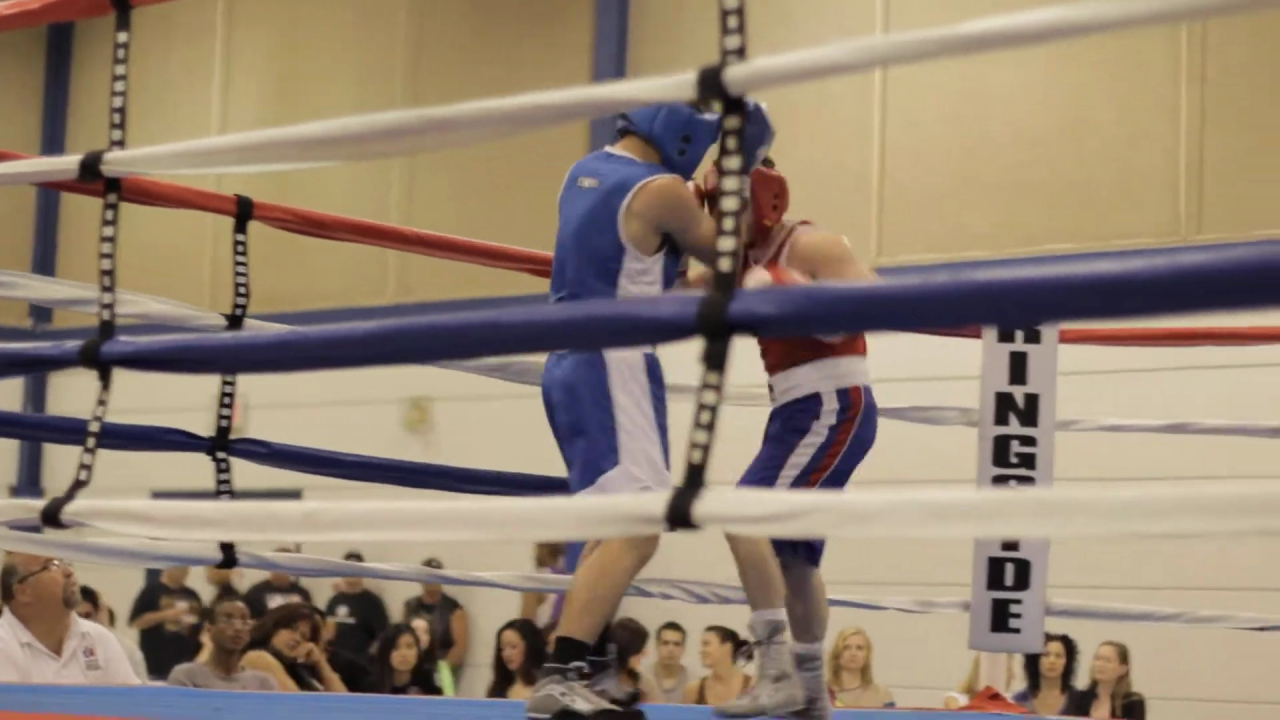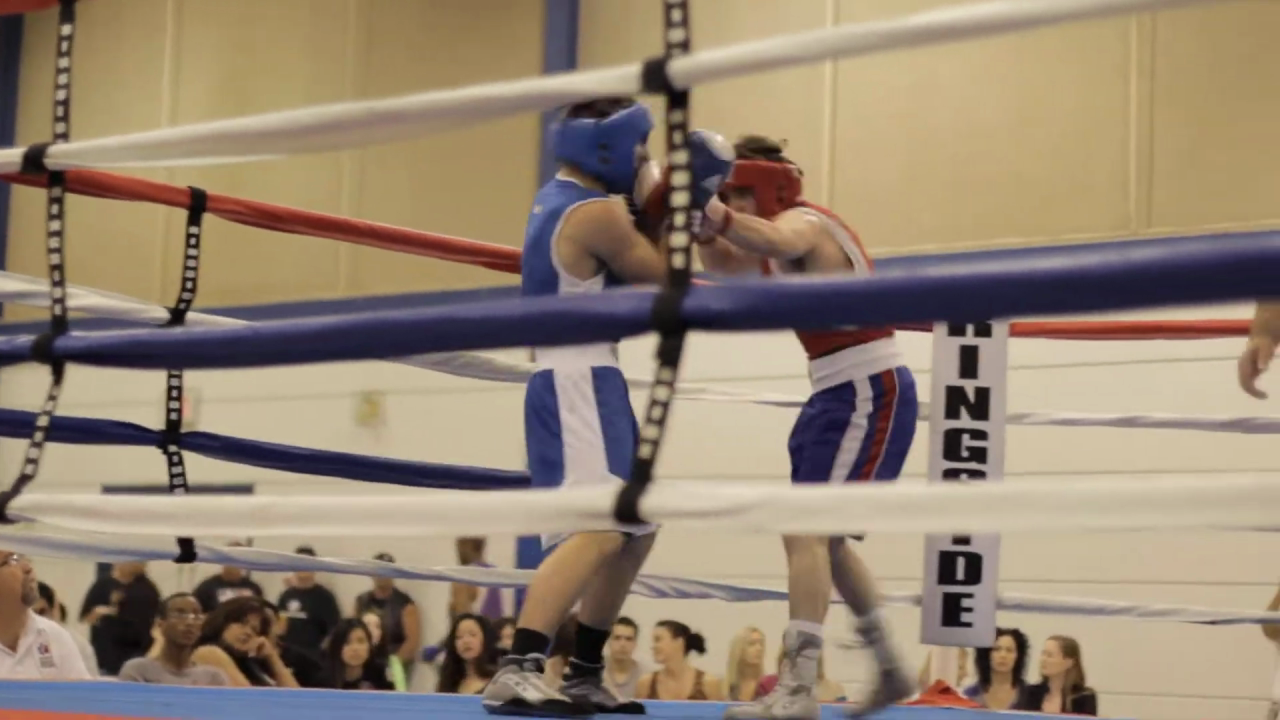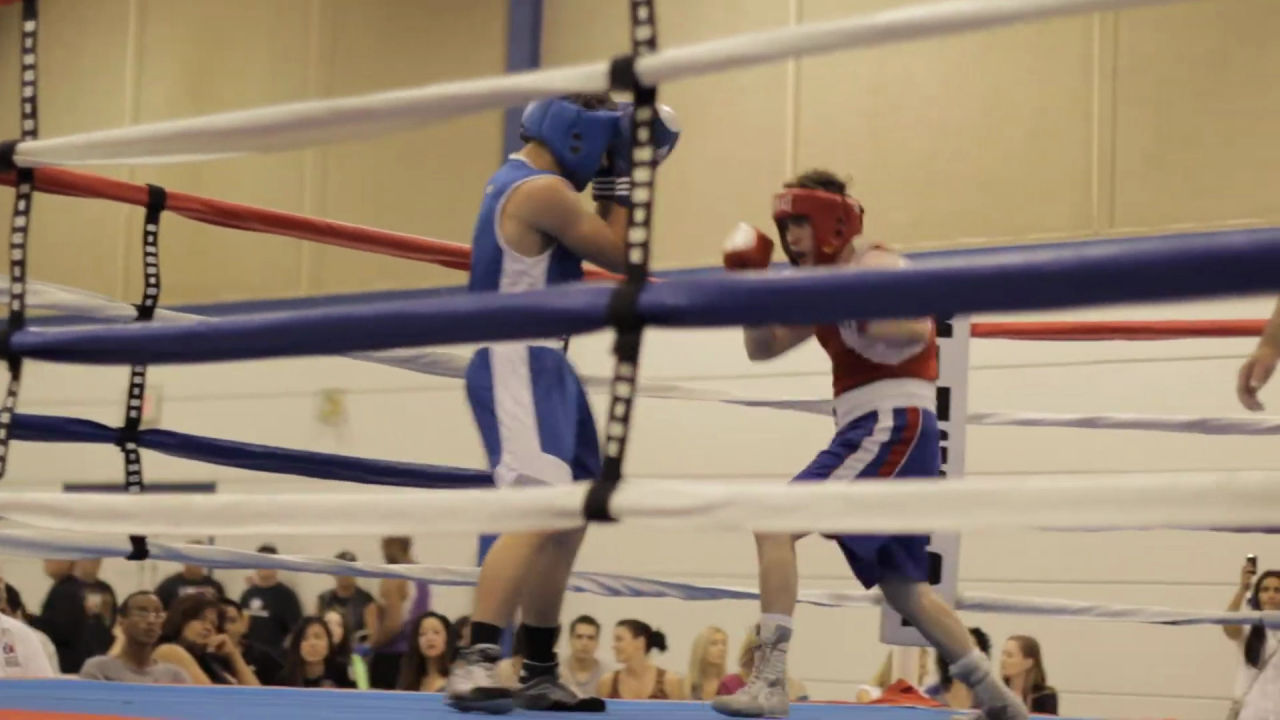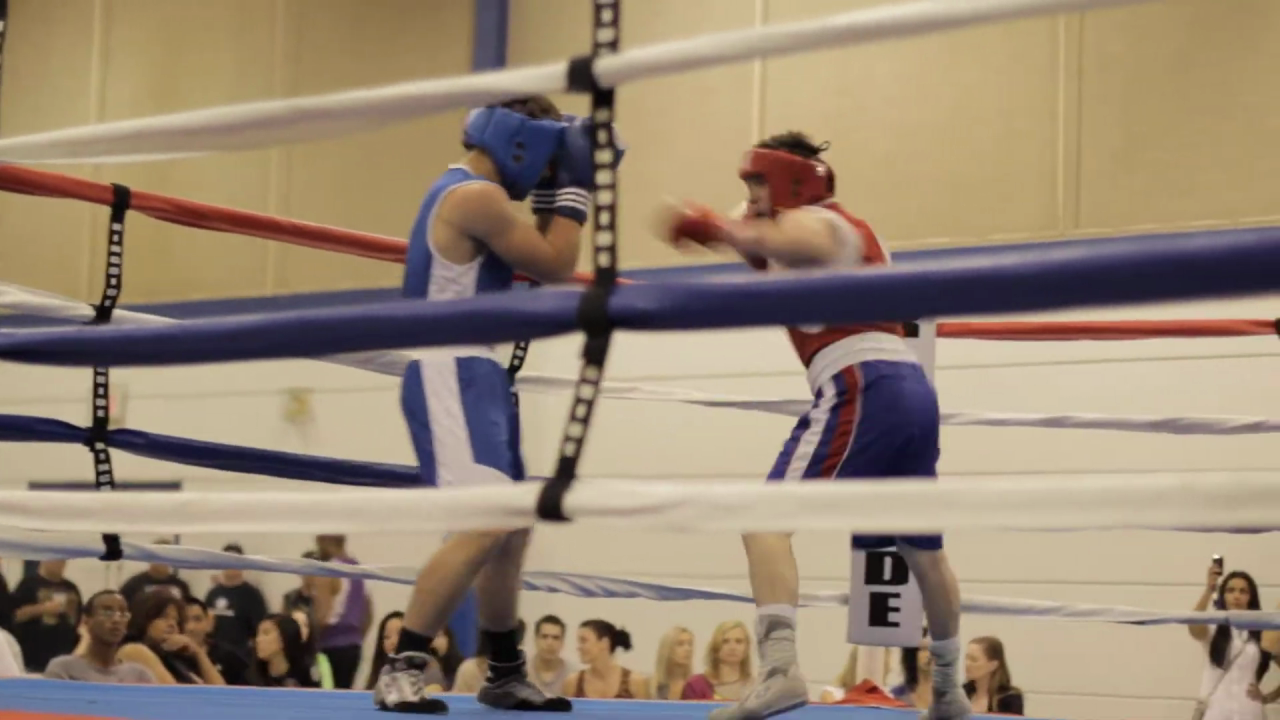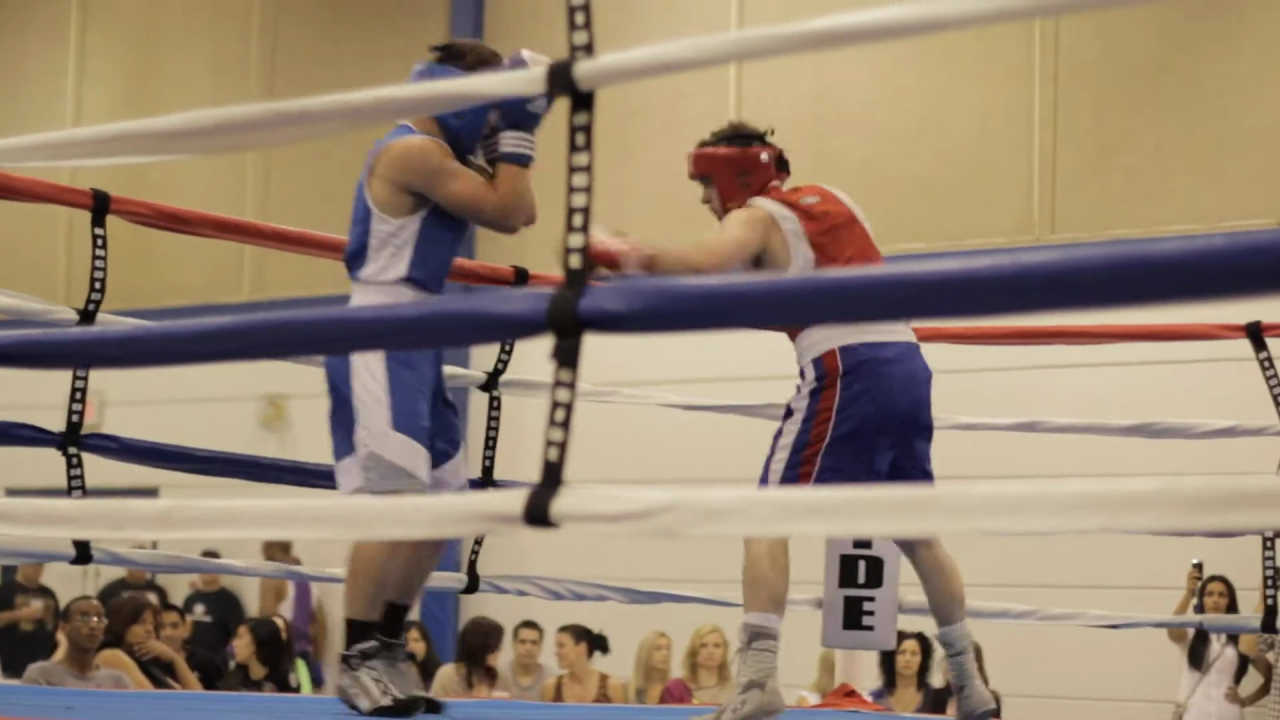
dt=0.2s
person 1, frame 1
left shoulder: (584, 172)
right shoulder: (659, 187)
right elbow: (719, 251)
right wrist: (741, 169)
left hip: (568, 364)
right hip: (613, 366)
left knee: (626, 528)
right knee: (632, 530)
left ankle: (582, 668)
person 1, frame 2
left shoulder: (563, 198)
right shoulder: (595, 213)
left elbow: (637, 249)
right elbow: (661, 278)
left wrist: (662, 192)
right wrist: (689, 198)
left hip: (588, 383)
right hip: (579, 386)
left knee: (633, 533)
right knee: (596, 534)
person 1, frame 3
left shoulder: (520, 182)
right shoulder: (542, 190)
left elbow: (598, 243)
right elbow: (615, 254)
left wrist: (617, 175)
right wrist: (628, 176)
left hip: (542, 367)
right hip: (518, 367)
left knee: (564, 523)
right ankle: (477, 660)
person 1, frame 4
left shoulder: (466, 196)
right shoulder: (475, 198)
left elbow: (538, 262)
right elbow: (555, 266)
left wrist: (557, 191)
right wrist: (576, 185)
left hip: (475, 376)
right hip: (450, 375)
left knee: (506, 531)
right knee: (483, 528)
right ankle: (402, 669)
person 1, frame 5
left shoulder: (437, 157)
right shoulder: (413, 151)
left elbow: (515, 213)
right elbow: (508, 213)
left wrist: (513, 129)
right wrist: (518, 131)
left hip: (412, 342)
right hip: (378, 339)
right knee: (398, 500)
left ankle: (385, 652)
right ankle: (360, 659)
person 2, frame 1
left shoulder: (808, 242)
right shoulder: (759, 251)
left wrist: (790, 288)
left hip: (832, 410)
right hip: (801, 411)
right knee: (793, 551)
person 2, frame 2
left shoulder: (801, 221)
right shoulder: (789, 231)
left elbow: (771, 242)
right elbow: (725, 266)
left wrist: (709, 208)
left hip: (870, 397)
right hip: (847, 400)
left knee: (802, 533)
right knee: (826, 538)
right ankle: (889, 665)
person 2, frame 3
left shoulder: (873, 263)
left elbow: (915, 329)
right elbow: (760, 347)
left wrist: (827, 314)
left hip: (893, 432)
right hip: (882, 437)
right knee: (902, 583)
person 2, frame 4
left shoulder: (806, 224)
right shoulder: (841, 224)
left elbow: (797, 245)
left wrist: (711, 228)
right wrist: (763, 259)
left hip: (859, 395)
right hip: (909, 395)
left knee: (764, 522)
right knee: (923, 549)
person 2, frame 5
left shoulder: (754, 219)
right shoulder: (832, 200)
left elbow: (687, 262)
left wrist: (613, 250)
left hip: (846, 374)
right hip: (902, 366)
right knee: (919, 535)
